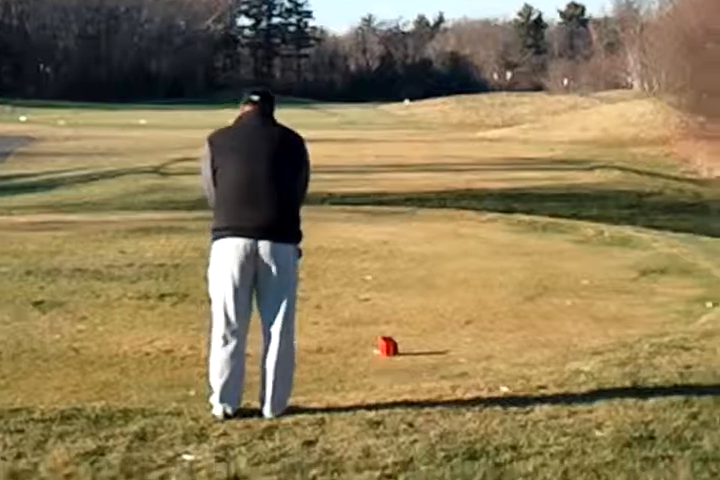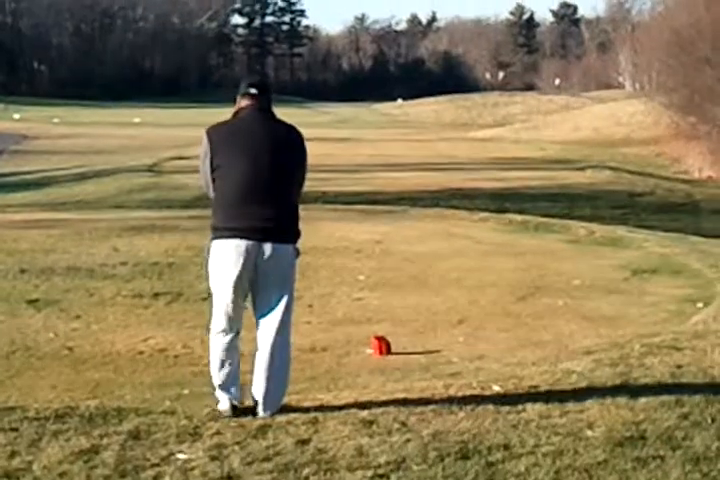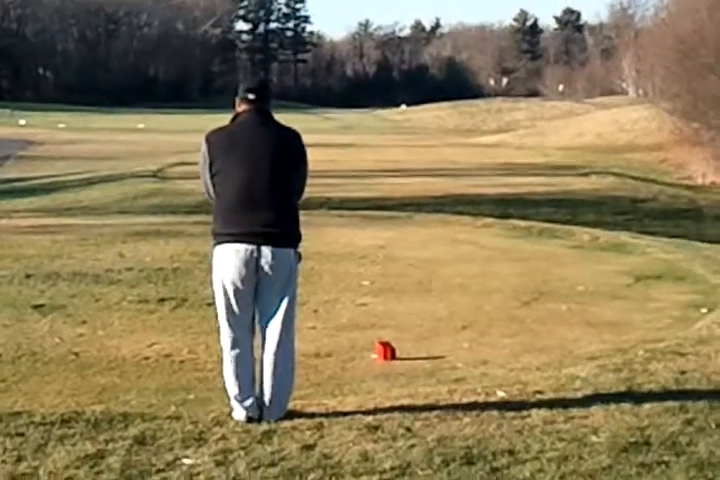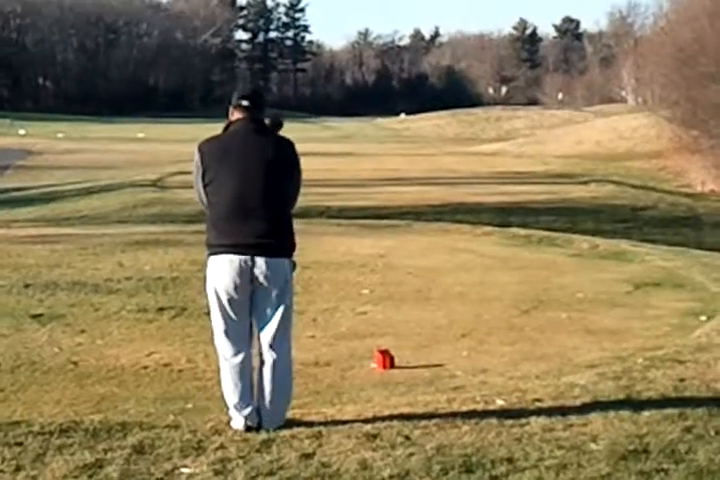
dt=0.4s
person 1, frame 1
left shoulder: (217, 141)
right shoulder: (292, 142)
left elbow: (212, 193)
right elbow: (298, 193)
left hip: (231, 240)
right hip: (278, 242)
left knee: (228, 328)
right knee: (278, 327)
left ankle: (224, 403)
right ankle: (274, 404)
person 1, frame 2
left shoulder: (216, 135)
right shoulder: (292, 137)
left elbow: (210, 187)
left hip: (231, 239)
right hip: (278, 241)
left knee: (225, 324)
right knee: (274, 327)
left ankle: (227, 397)
right ankle: (267, 402)
person 1, frame 3
left shoulder: (215, 141)
right shoulder: (291, 140)
left elbow: (211, 192)
right elbow: (297, 191)
left hip: (232, 245)
right hip: (279, 246)
left knee: (236, 334)
right knee: (277, 332)
left ankle: (244, 406)
right ankle: (273, 407)
person 1, frame 4
left shoulder: (208, 150)
right shoulder: (284, 149)
left elbow: (205, 200)
right elbow: (290, 199)
left hip: (226, 256)
right hip: (274, 255)
left knee: (233, 342)
right knee: (275, 342)
left ankle: (243, 416)
right ankle: (273, 416)
